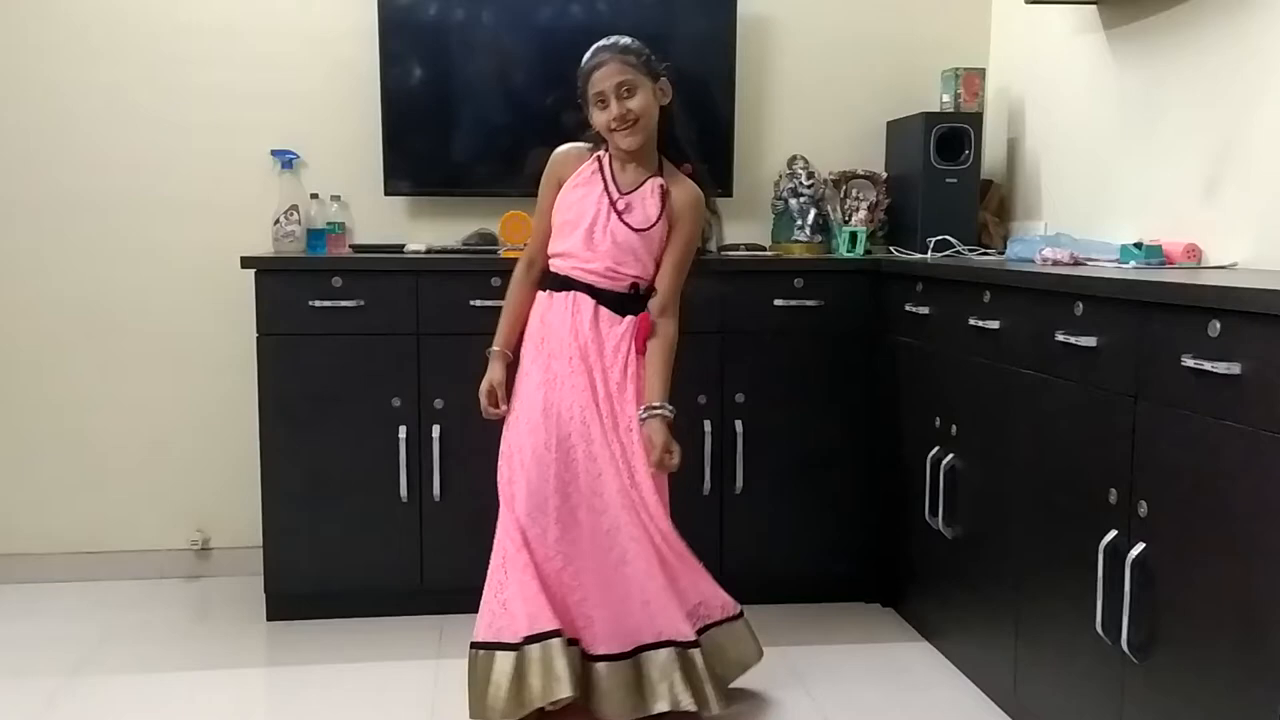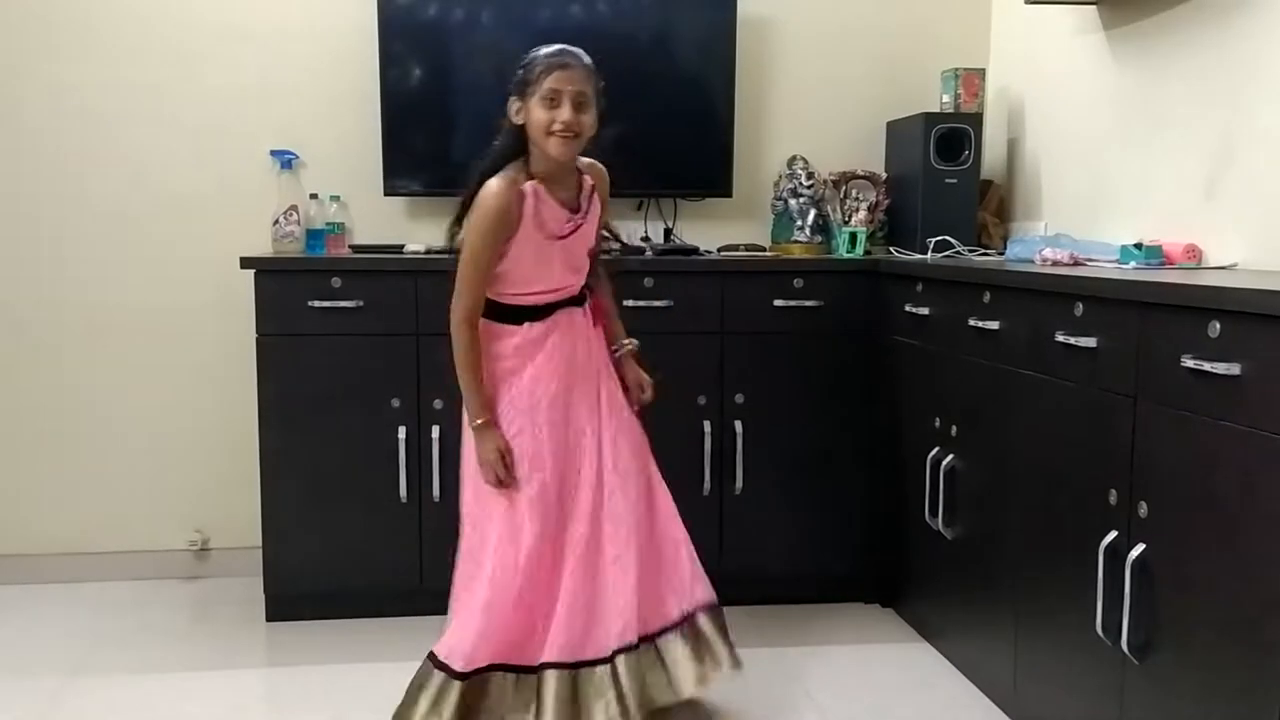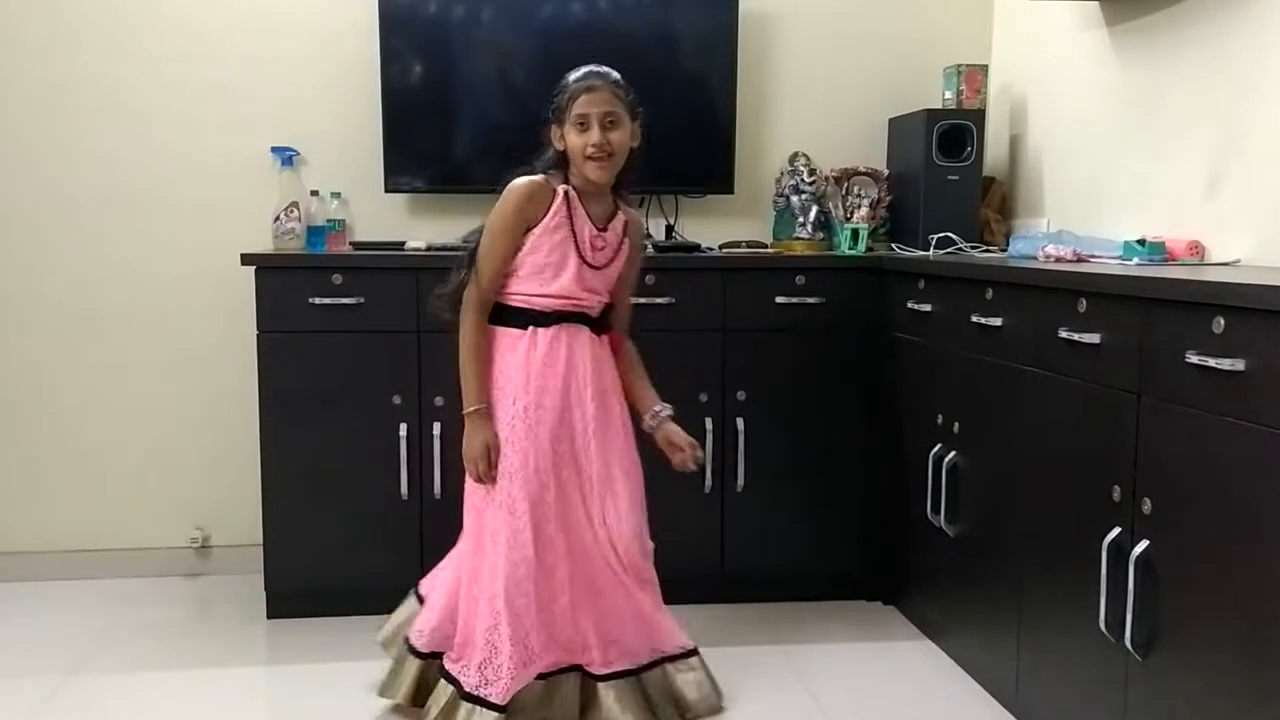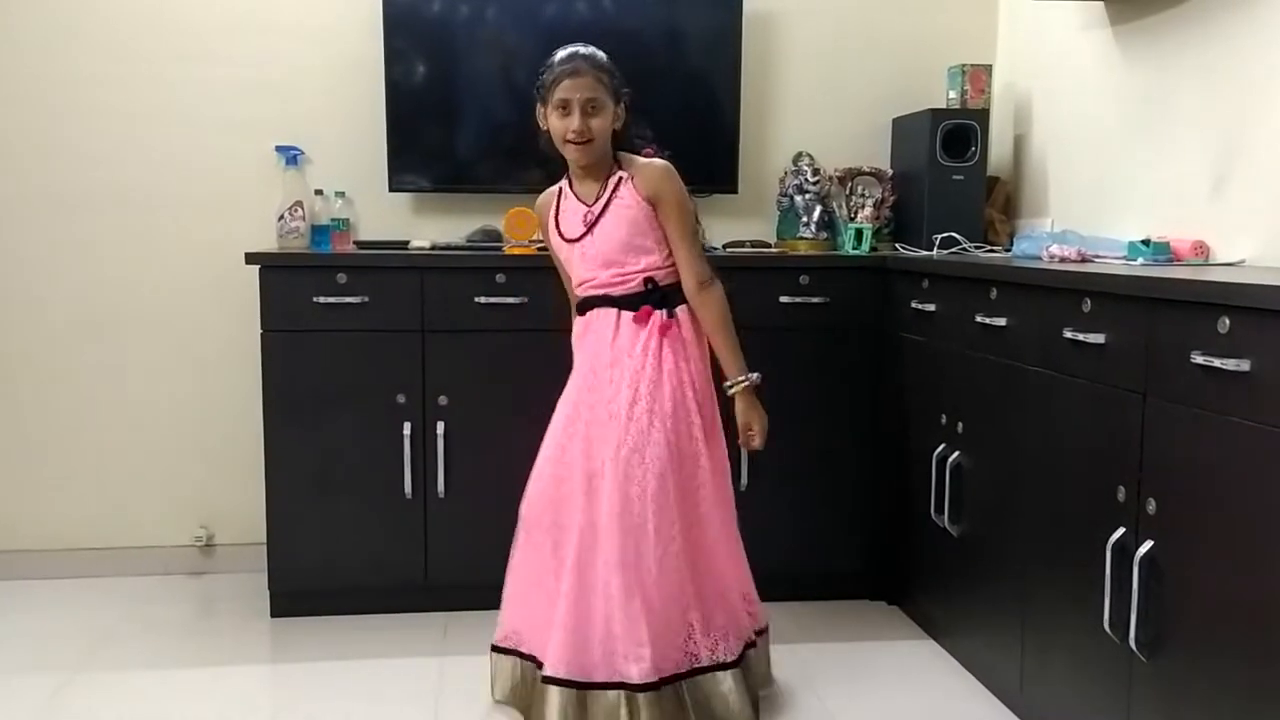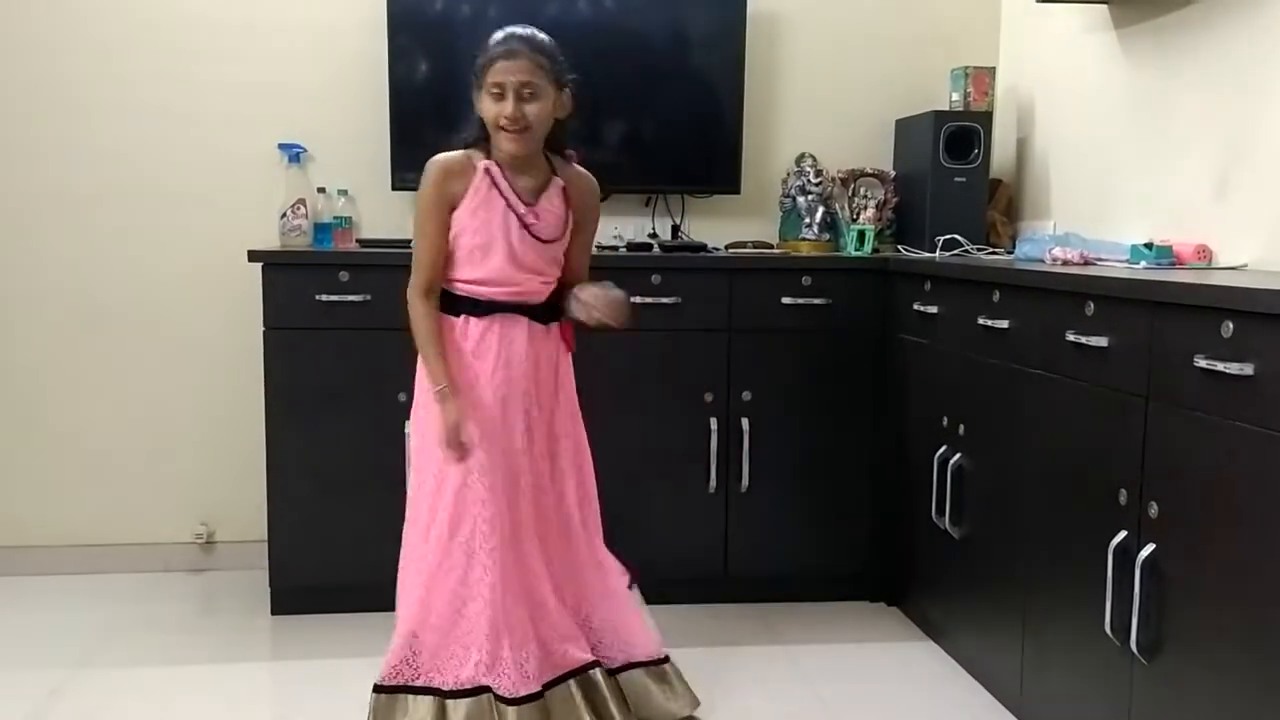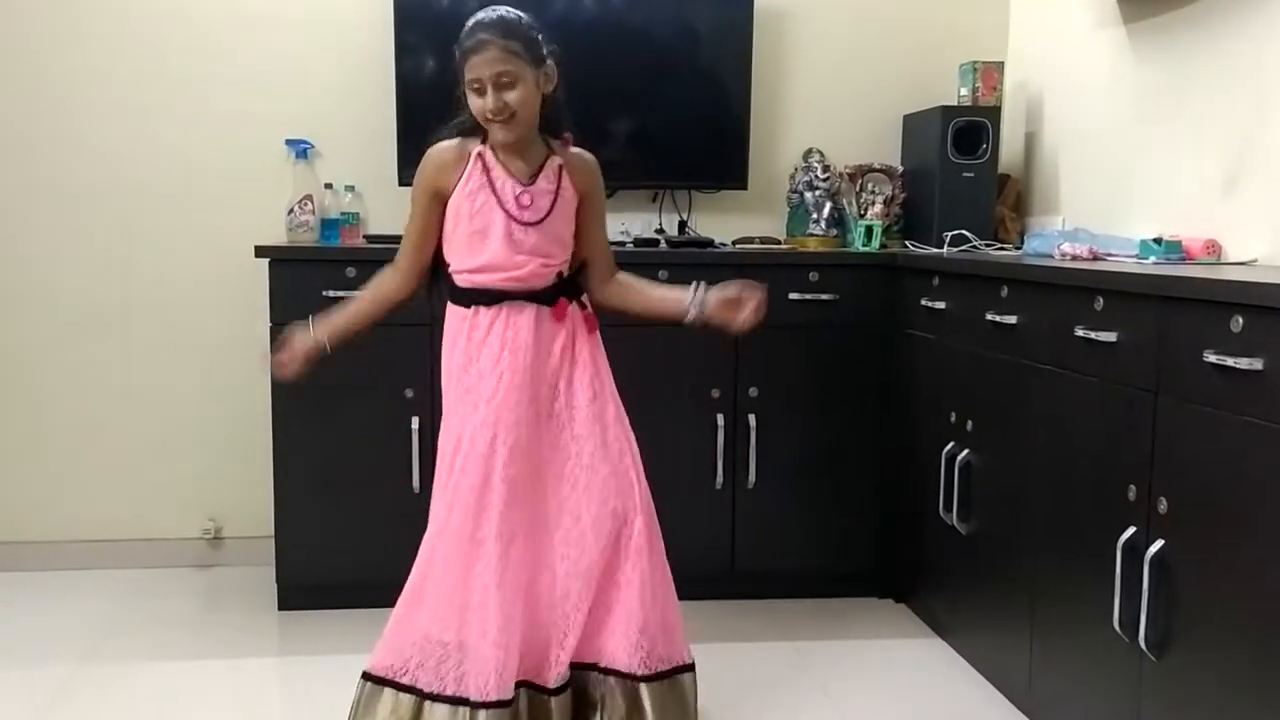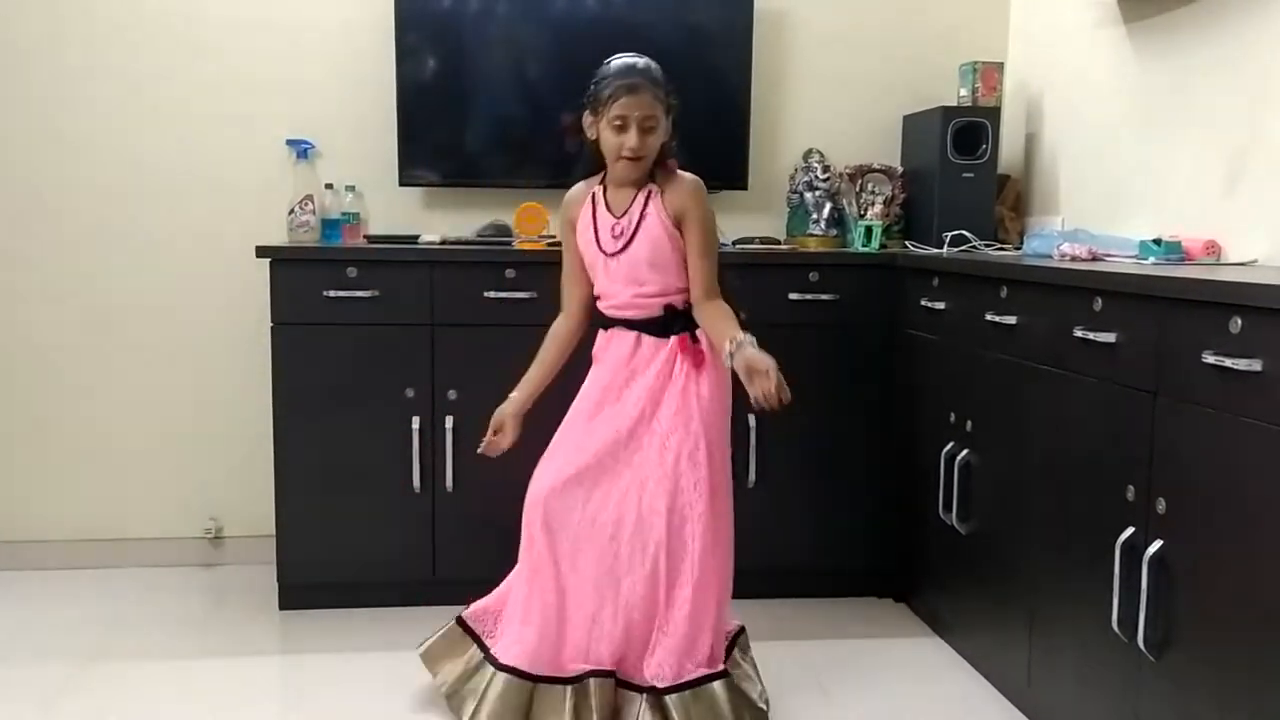
dt=0.7s
person 1, frame 1
left shoulder: (682, 198)
right shoulder: (567, 164)
left elbow: (664, 314)
right elbow: (531, 265)
left wrist: (656, 412)
right wrist: (500, 355)
left hip: (621, 360)
right hip: (551, 352)
left knee: (625, 518)
right knee: (541, 512)
person 1, frame 2
left shoulder: (593, 180)
right shoulder: (498, 199)
right elbow: (463, 319)
left wrist: (623, 352)
right wrist: (482, 424)
left hip: (582, 360)
right hip: (514, 374)
left knee: (619, 506)
right knee: (521, 529)
person 1, frame 3
left shoulder: (629, 228)
right shoulder: (527, 197)
left elbow: (616, 333)
right elbow: (475, 305)
left wrist: (659, 419)
right wrist: (477, 413)
left hip: (591, 386)
right hip: (520, 378)
left knee: (614, 534)
right knee: (517, 540)
person 1, frame 4
left shoulder: (654, 178)
right shoulder: (549, 205)
left elbow: (701, 284)
left wrist: (741, 386)
right wrist: (583, 395)
left hip: (659, 359)
right hip: (597, 368)
left knee: (654, 520)
right knee: (566, 514)
person 1, frame 5
left shoulder: (578, 187)
right shoulder: (448, 174)
left elbow: (575, 291)
right elbow: (422, 294)
left wrist: (593, 305)
right wrist: (443, 401)
left hip: (539, 370)
right hip: (463, 369)
left knee: (552, 528)
right knee: (465, 534)
person 1, frame 6
left shoulder: (579, 169)
right shoulder: (445, 163)
left elbow: (603, 280)
right elbow: (406, 271)
left wrist: (700, 303)
right wrist: (321, 333)
left hip: (565, 354)
right hip: (481, 355)
left knee: (603, 512)
right knee: (484, 521)
person 1, frame 7
left shoulder: (684, 193)
right shoulder: (579, 201)
left elbow: (707, 299)
right elbow: (573, 311)
left wrist: (748, 357)
right wrist: (522, 395)
left hip: (684, 370)
right hip: (615, 368)
left knee: (676, 523)
right knee: (561, 504)
right ankle: (561, 665)
